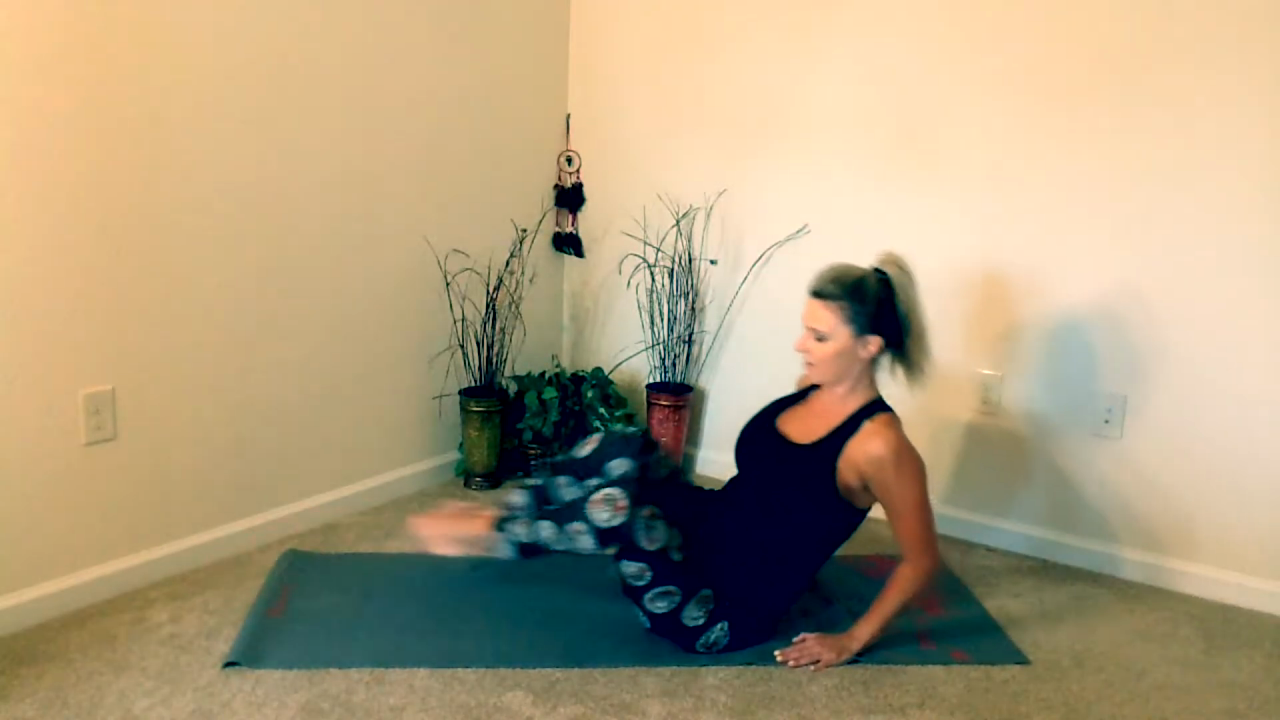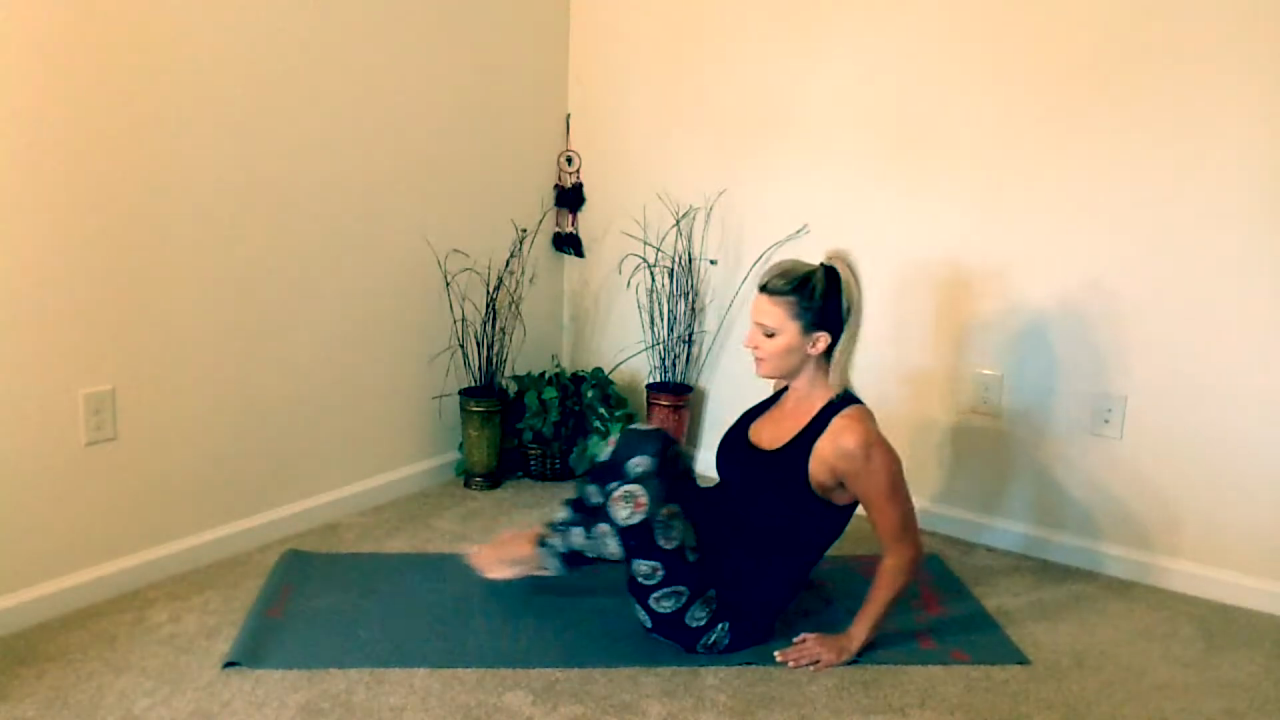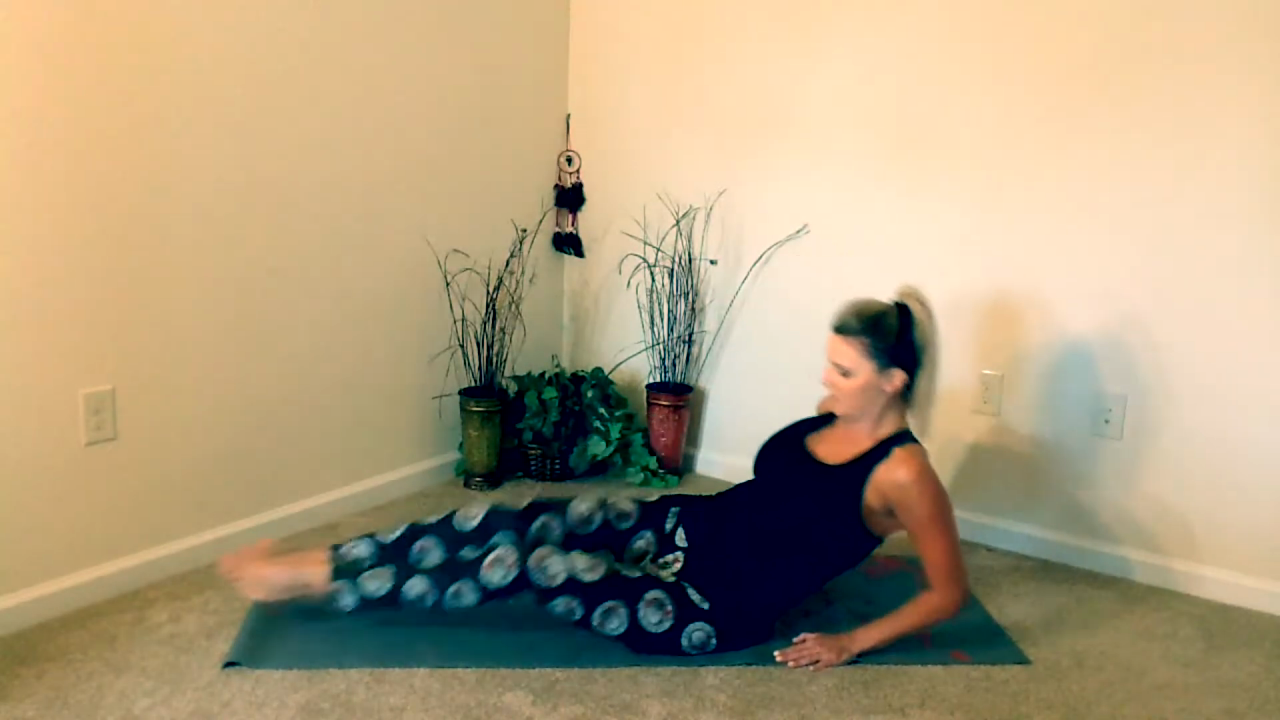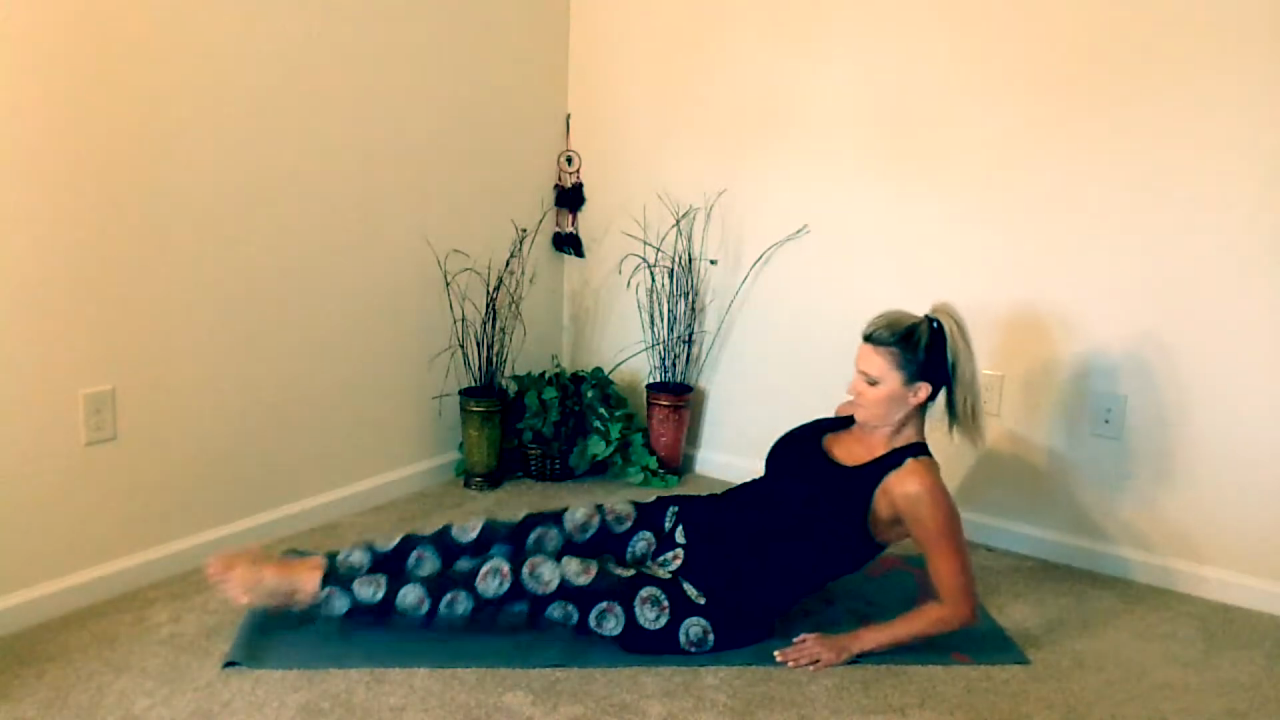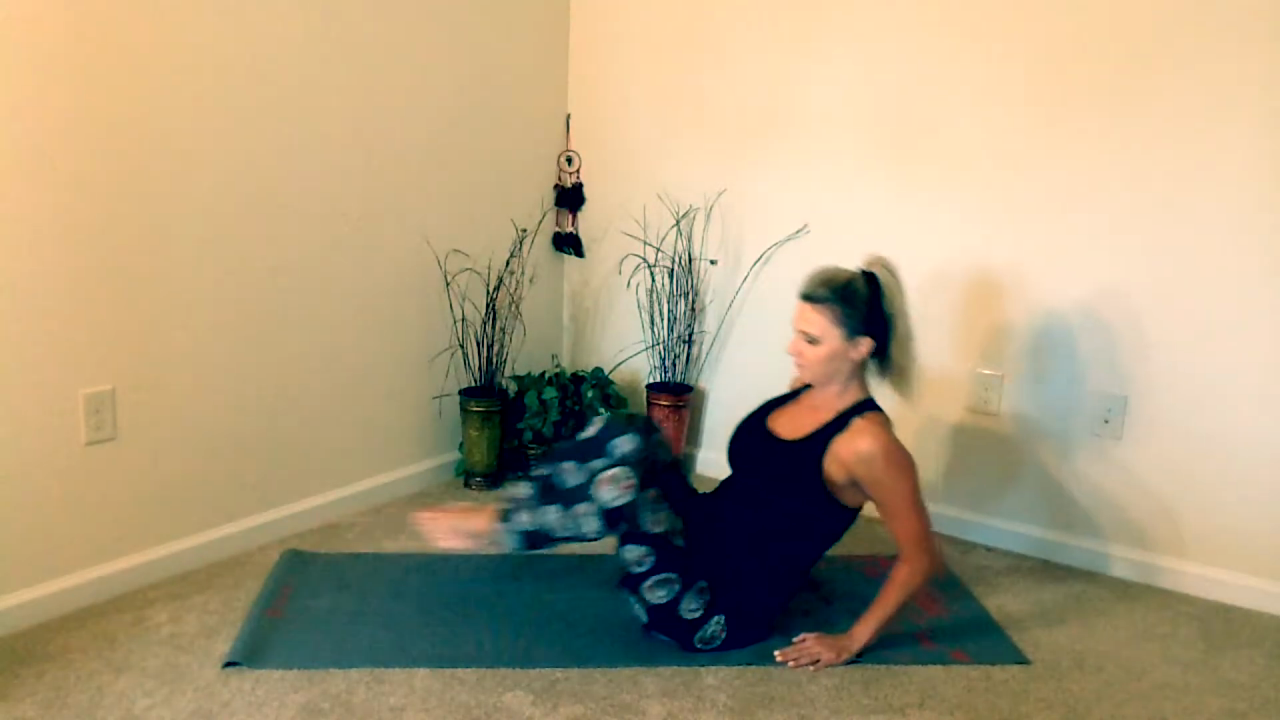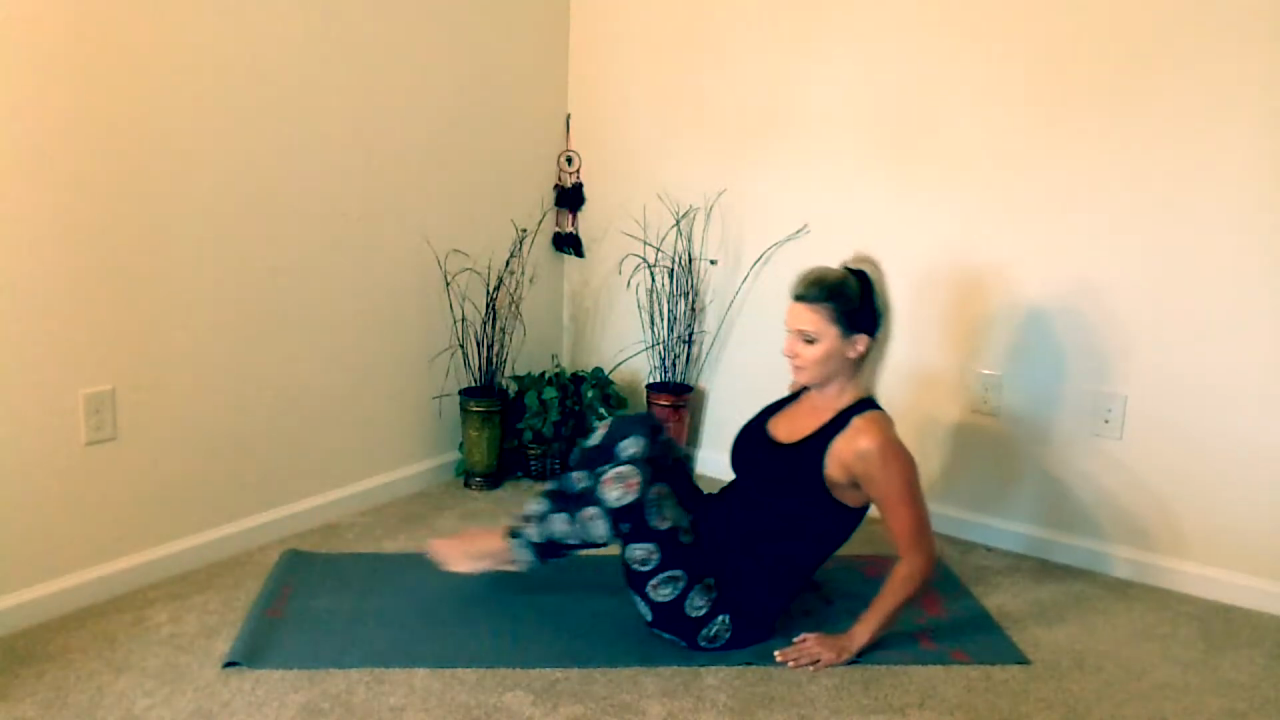
dt=0.3s
person 1, frame 1
left shoulder: (878, 445)
right shoulder: (816, 385)
left elbow: (920, 560)
left wrist: (849, 642)
left hip: (715, 613)
left knee: (615, 497)
right knee: (623, 454)
left ankle: (498, 532)
right ankle: (505, 523)
person 1, frame 2
left shoulder: (850, 437)
right shoulder: (795, 390)
left elbow: (902, 548)
left wrist: (850, 640)
left hip: (717, 614)
left knee: (637, 479)
right knee: (645, 447)
left ankle: (547, 551)
right ankle: (557, 541)
person 1, frame 3
left shoulder: (904, 476)
right shoulder: (839, 411)
left elbow: (949, 589)
left wrist: (849, 642)
left hip: (710, 613)
right hip: (688, 533)
left knee: (521, 560)
right knee: (524, 522)
left ankle: (329, 580)
right ankle: (328, 566)
person 1, frame 4
left shoulder: (914, 488)
right shoulder: (851, 420)
left elbow: (958, 605)
left wrist: (851, 645)
left hip: (712, 612)
right hip: (685, 530)
left knee: (512, 576)
right knee: (515, 536)
left ankle: (307, 590)
right ankle: (309, 576)
person 1, frame 5
left shoulder: (864, 444)
right shoulder: (814, 385)
left elbow: (918, 559)
left wrist: (850, 642)
left hip: (713, 611)
right hip: (707, 529)
left knee: (622, 467)
right knee: (623, 438)
left ankle: (499, 528)
right ankle: (509, 518)
person 1, frame 6
left shoulder: (869, 441)
right shoulder: (812, 388)
left elbow: (918, 558)
left wrist: (851, 640)
left hip: (719, 611)
right hip: (715, 532)
left knee: (629, 472)
right knee: (631, 437)
left ankle: (521, 547)
right ankle: (527, 536)
